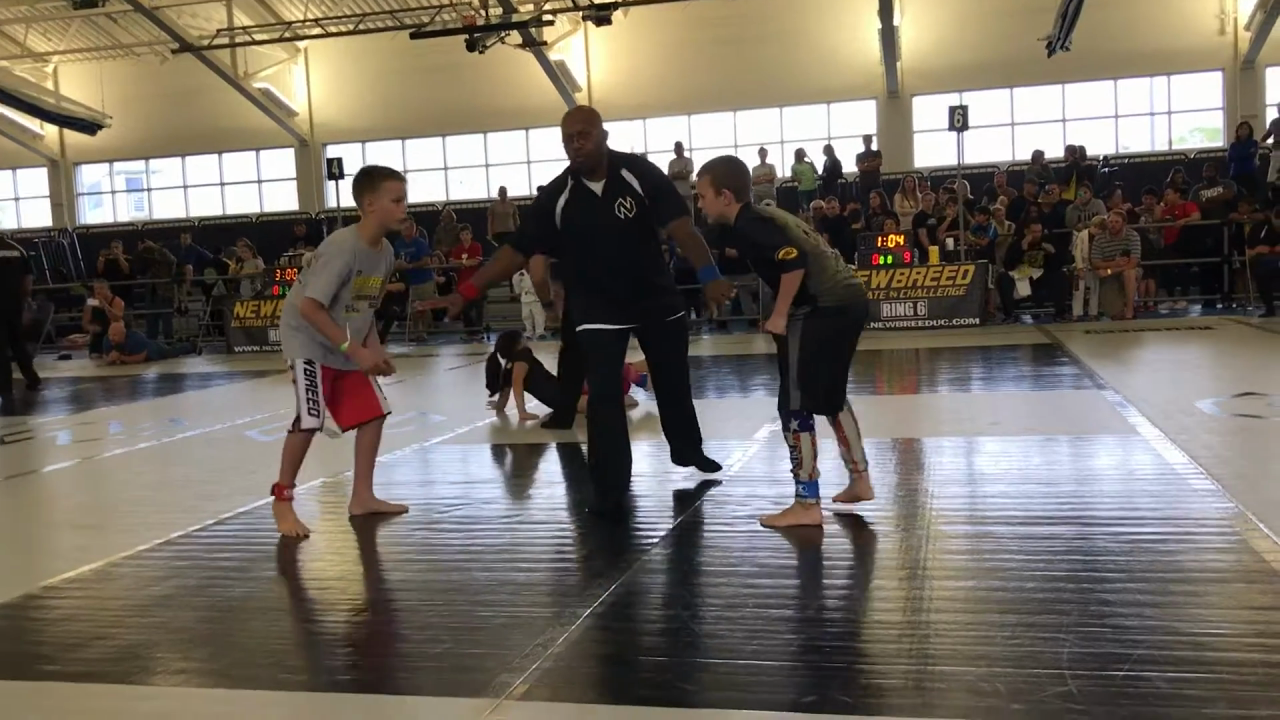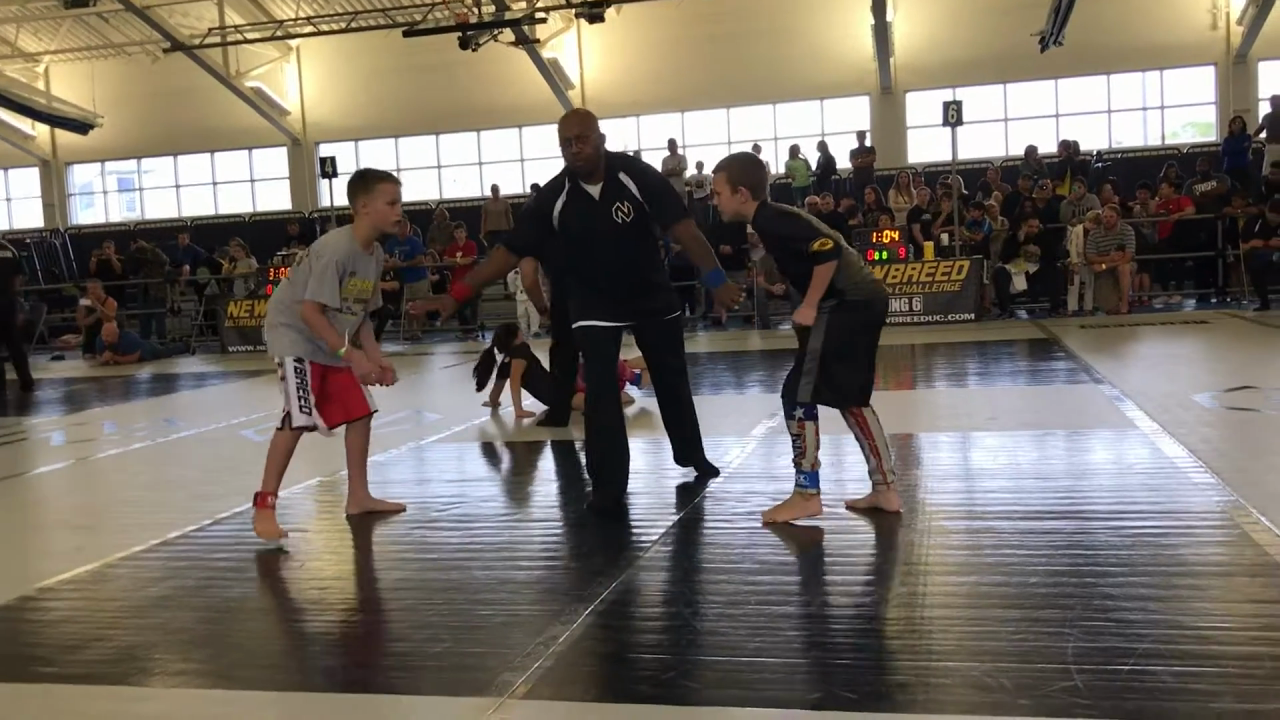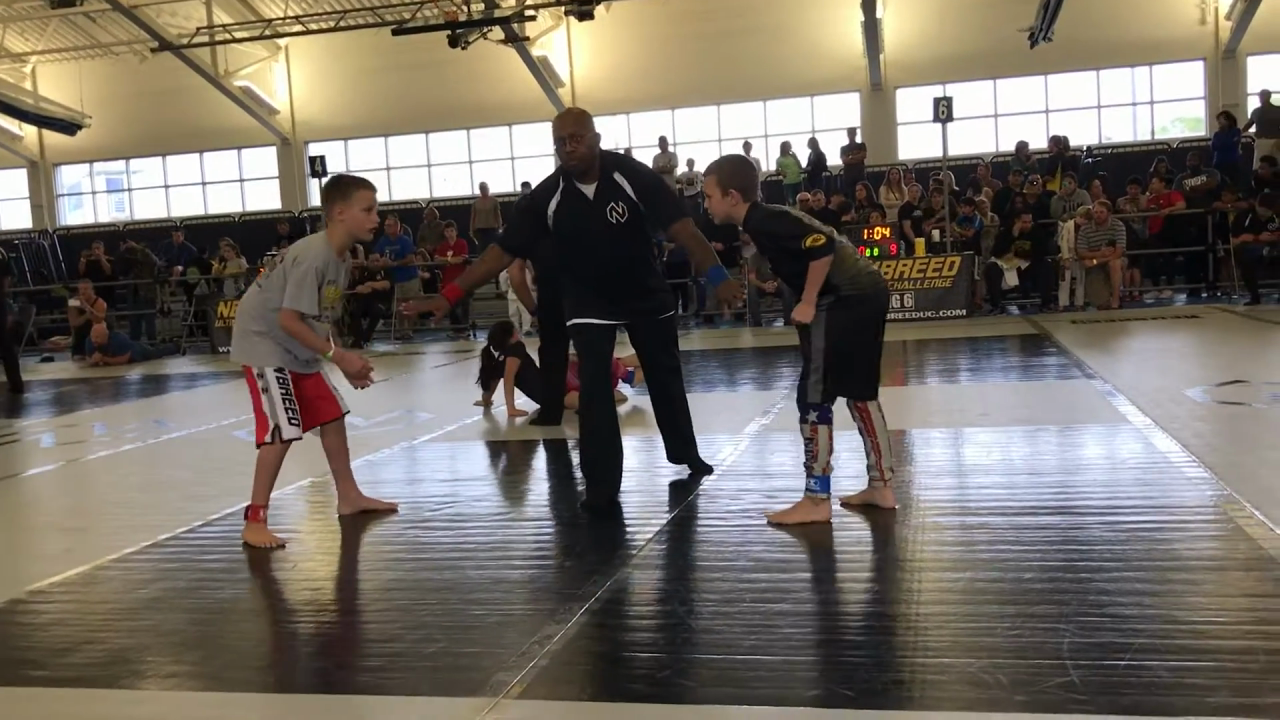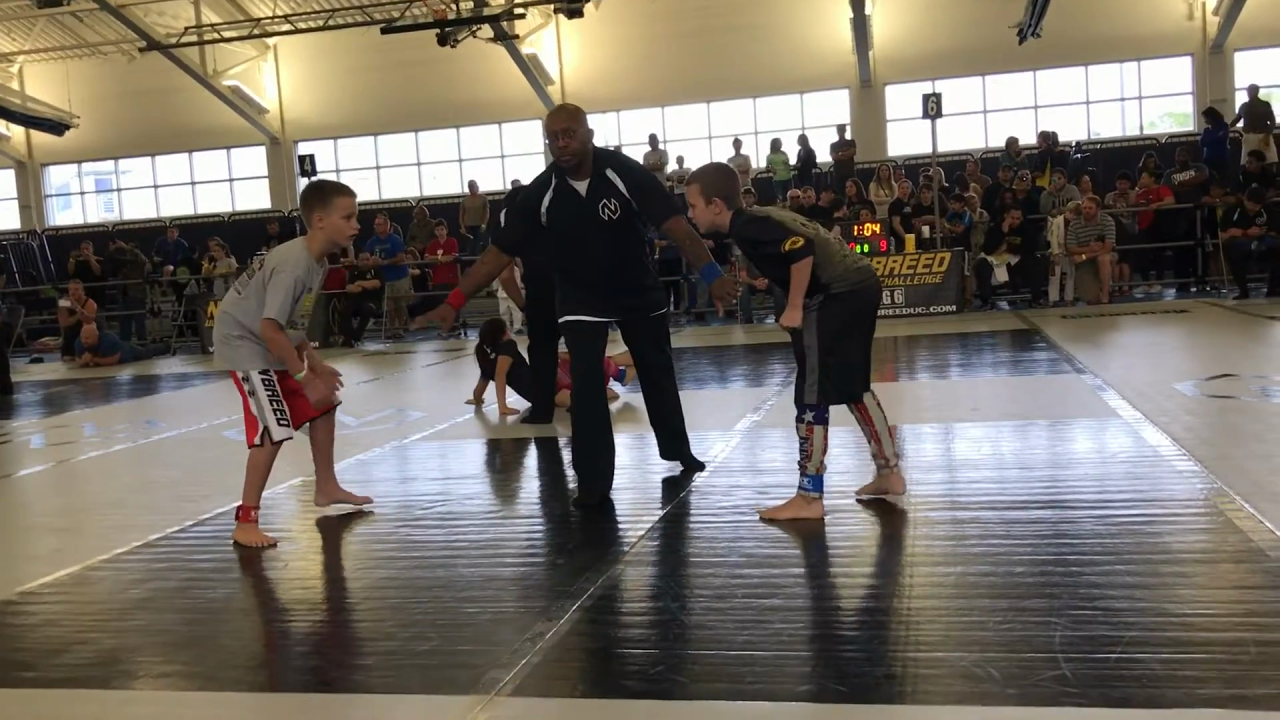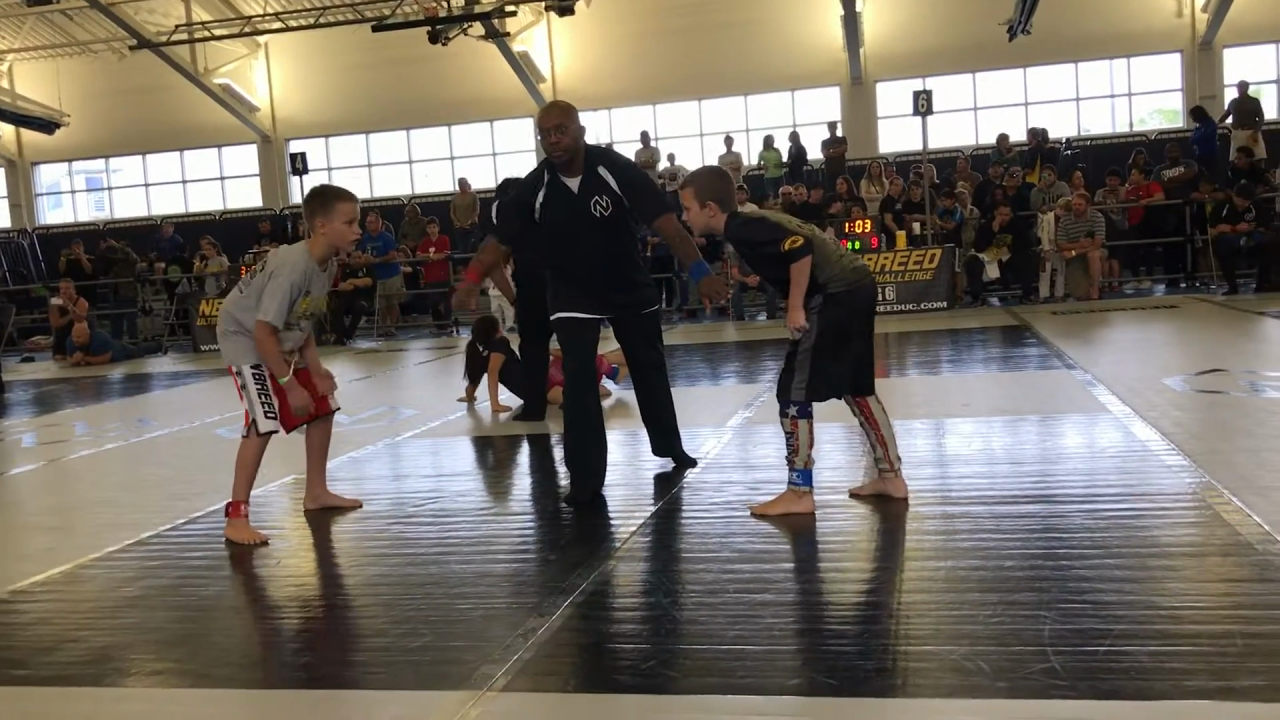
dt=0.2s
person 1, frame 1
left shoulder: (641, 174)
right shoulder: (557, 197)
left elbow: (679, 226)
right elbow: (517, 250)
left wrist: (709, 276)
right wrist: (467, 292)
left hip: (657, 298)
right hip: (598, 305)
left knee: (674, 379)
right knee: (603, 393)
left ankle: (689, 453)
right ankle: (610, 485)
person 1, frame 2
left shoulder: (638, 176)
right shoulder: (553, 197)
left elbow: (682, 229)
right elbow: (509, 251)
left wrist: (716, 279)
right wrist: (458, 294)
left hip: (653, 297)
right hip: (593, 304)
left knee: (672, 379)
right knee: (600, 391)
left ankle: (691, 455)
right ankle: (608, 486)
person 1, frame 3
left shoulder: (633, 176)
right shoulder: (547, 197)
left elbow: (679, 226)
right elbow: (503, 250)
left wrist: (717, 275)
right wrist: (450, 294)
left hip: (646, 294)
right hip: (588, 301)
left knee: (666, 377)
right knee: (595, 388)
left ankle: (685, 453)
right ankle: (601, 485)
person 1, frame 4
left shoulder: (624, 172)
right shoulder: (540, 193)
left elbow: (672, 222)
right elbow: (500, 251)
left wrist: (712, 273)
right wrist: (456, 300)
left hip: (639, 291)
right hip: (581, 299)
left knee: (659, 373)
right knee: (587, 385)
left ankle: (678, 451)
right ankle: (594, 482)
person 1, frame 5
left shoulder: (616, 169)
right shoulder: (534, 188)
left elbow: (663, 221)
right elbow: (501, 239)
left wrist: (701, 272)
right wrist: (472, 279)
left hip: (630, 288)
right hip: (573, 295)
left knee: (650, 370)
right knee: (578, 381)
left ankle: (669, 446)
right ankle: (585, 478)
person 2, frame 1
left shoulder: (385, 252)
right shoulder: (341, 247)
right elbow: (309, 307)
left wrist: (374, 349)
right wrist: (352, 348)
left hip: (347, 345)
right hip: (308, 338)
left knee: (373, 412)
right knee: (309, 420)
left ankle: (362, 497)
right ankle: (282, 497)
person 2, frame 2
left shoulder: (376, 254)
right shoulder: (335, 249)
left elbow: (361, 314)
right elbow: (311, 311)
left wrist: (374, 358)
right wrist: (352, 356)
left hip: (330, 344)
right hip: (293, 335)
left knee: (359, 411)
right knee: (298, 419)
left ankle: (358, 497)
right ankle: (264, 506)
person 2, frame 3
left shoulder: (342, 258)
right shoulder: (312, 256)
right elbow: (290, 319)
left wrist: (344, 357)
right wrist: (339, 355)
left hip: (296, 347)
right hip: (262, 340)
left knee: (331, 414)
right knee: (283, 428)
left ankle: (349, 497)
right ankle: (254, 521)
person 2, frame 4
left shoulder: (318, 261)
right shoulder: (293, 265)
right elbow: (269, 329)
left wrist: (316, 364)
right wrist: (304, 376)
left hip: (278, 344)
right hip: (245, 342)
left knee: (325, 404)
right knee: (273, 429)
left ankle: (327, 488)
right ankle: (246, 521)
person 2, frame 5
left shoulder: (328, 265)
right shoulder: (291, 267)
right elbow: (263, 331)
left wrist: (315, 369)
right wrist: (288, 384)
left hip: (282, 344)
right hip: (245, 340)
left knee: (323, 406)
right knee: (264, 424)
left ankle: (316, 491)
right ankle: (236, 516)
person 3, frame 1
left shoulder: (748, 226)
right shoulder: (763, 216)
left elbow: (793, 261)
left wrist: (780, 314)
right wrist: (787, 312)
left hip: (821, 310)
right hip: (848, 299)
left knee: (796, 404)
right knee: (828, 396)
left ankle: (806, 504)
right ankle: (859, 478)
person 3, frame 2
left shoulder: (772, 221)
right shoulder: (776, 217)
left elbow: (829, 250)
left wrist: (809, 306)
right wrist: (813, 304)
left hip: (846, 305)
right hip: (865, 299)
left knee: (799, 395)
right knee: (852, 398)
left ankle: (805, 494)
right ankle: (885, 489)
person 3, frame 3
left shoulder: (762, 222)
right shoulder: (769, 216)
left elbow: (822, 247)
left wrist: (807, 303)
right wrist: (811, 300)
left hip: (845, 300)
right hip: (867, 293)
left knee: (814, 397)
right knee: (860, 392)
left ankle: (816, 500)
right ankle: (880, 485)
person 3, frame 4
left shoulder: (746, 227)
right shoulder: (755, 219)
left elbow: (801, 249)
left wrist: (794, 307)
right wrist: (800, 304)
left hip: (837, 296)
right hip: (860, 286)
left knee: (811, 394)
right knee: (852, 387)
left ankle: (809, 497)
right ankle: (889, 473)
person 3, frame 5
left shoulder: (741, 230)
right shoulder: (749, 223)
left elbow: (801, 248)
left wrist: (795, 308)
left hip: (835, 296)
right hip: (856, 286)
left knee: (794, 391)
right knee: (856, 387)
left ankle: (799, 492)
right ankle: (890, 476)
person 4, frame 1
left shoulder: (539, 228)
left elbow: (539, 277)
left wrist: (548, 305)
left hip: (580, 291)
left knee: (572, 351)
left ankle: (563, 414)
person 4, frame 2
left shoulder: (529, 227)
left elbow: (529, 279)
left wrist: (543, 309)
left hip: (567, 289)
right hip: (596, 287)
left knee: (563, 350)
right knee: (598, 347)
left ankle: (559, 411)
person 4, frame 3
left shoulder: (517, 223)
right shoulder: (562, 213)
left elbow: (516, 277)
left wrist: (534, 310)
left hip: (553, 285)
right hip: (584, 281)
left knee: (552, 348)
right knee: (591, 344)
left ankle: (551, 411)
right ankle: (597, 404)
person 4, frame 4
left shoulder: (503, 217)
left elbow: (504, 274)
left wrist: (523, 306)
left hip: (541, 281)
left knee: (542, 346)
left ankle: (542, 409)
person 4, frame 5
left shoulder: (494, 212)
left elbow: (494, 265)
left wrist: (513, 300)
left hip: (531, 276)
left knee: (533, 342)
left ankle: (533, 406)
